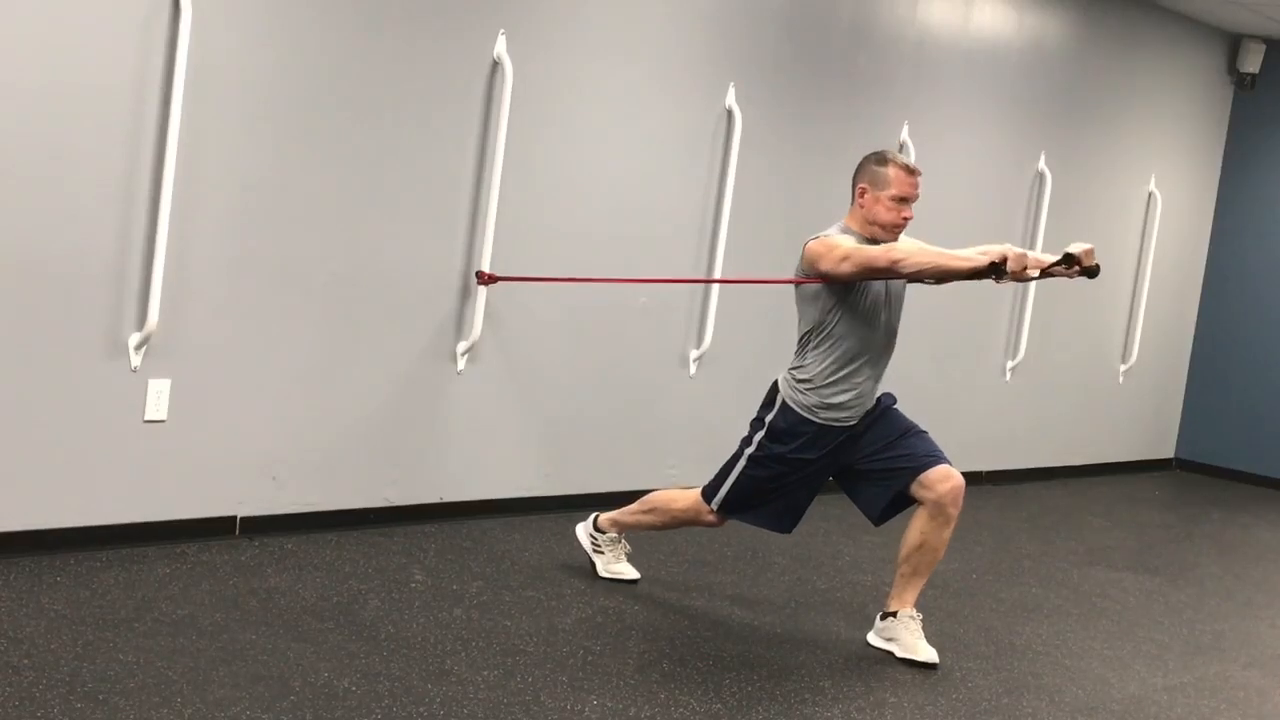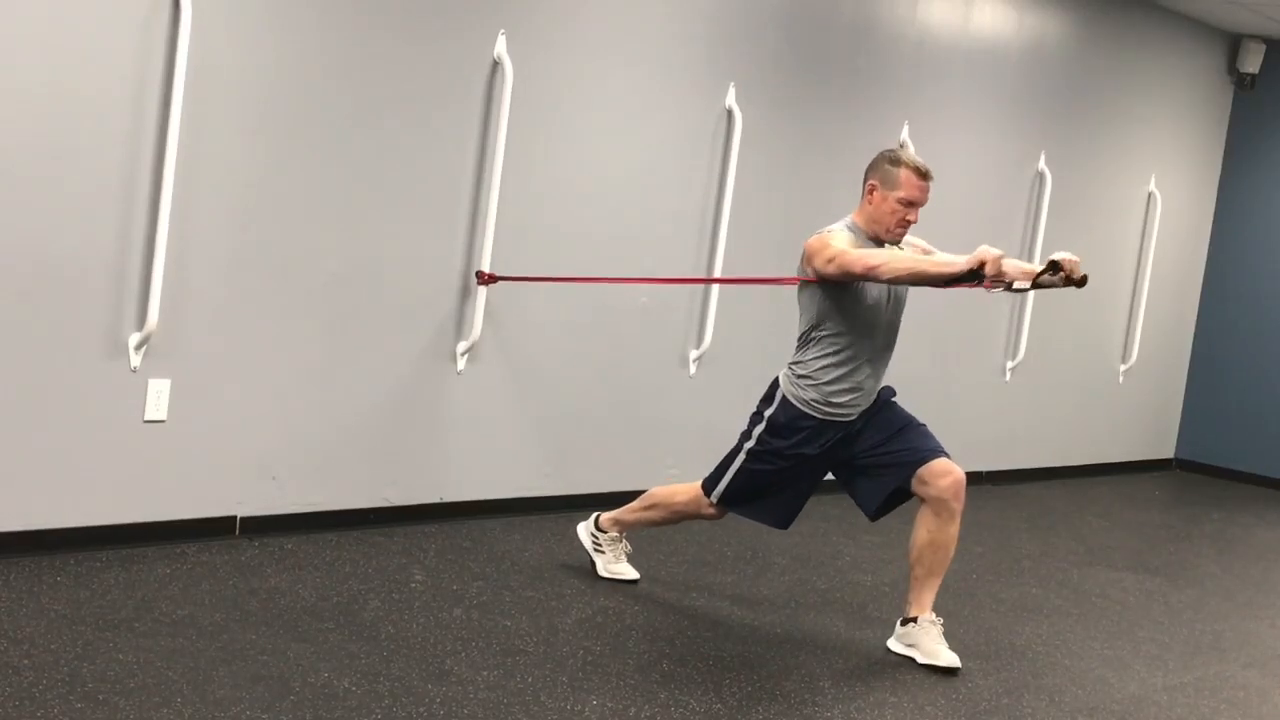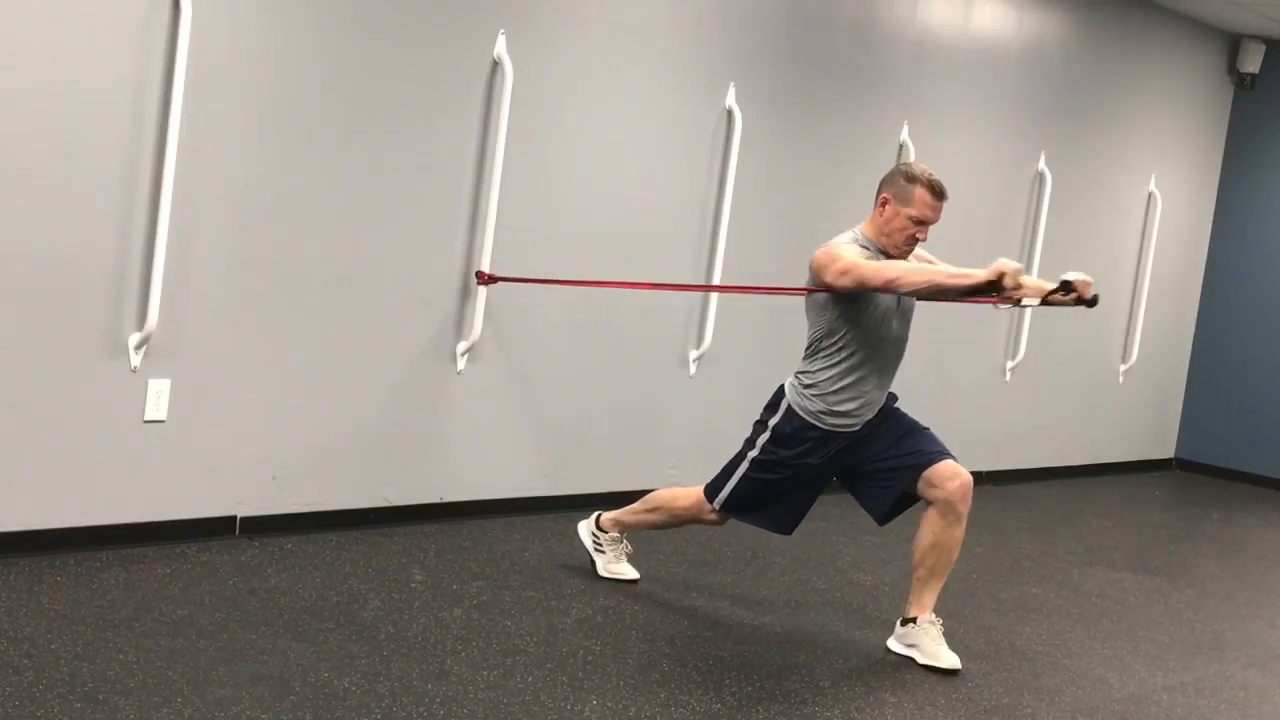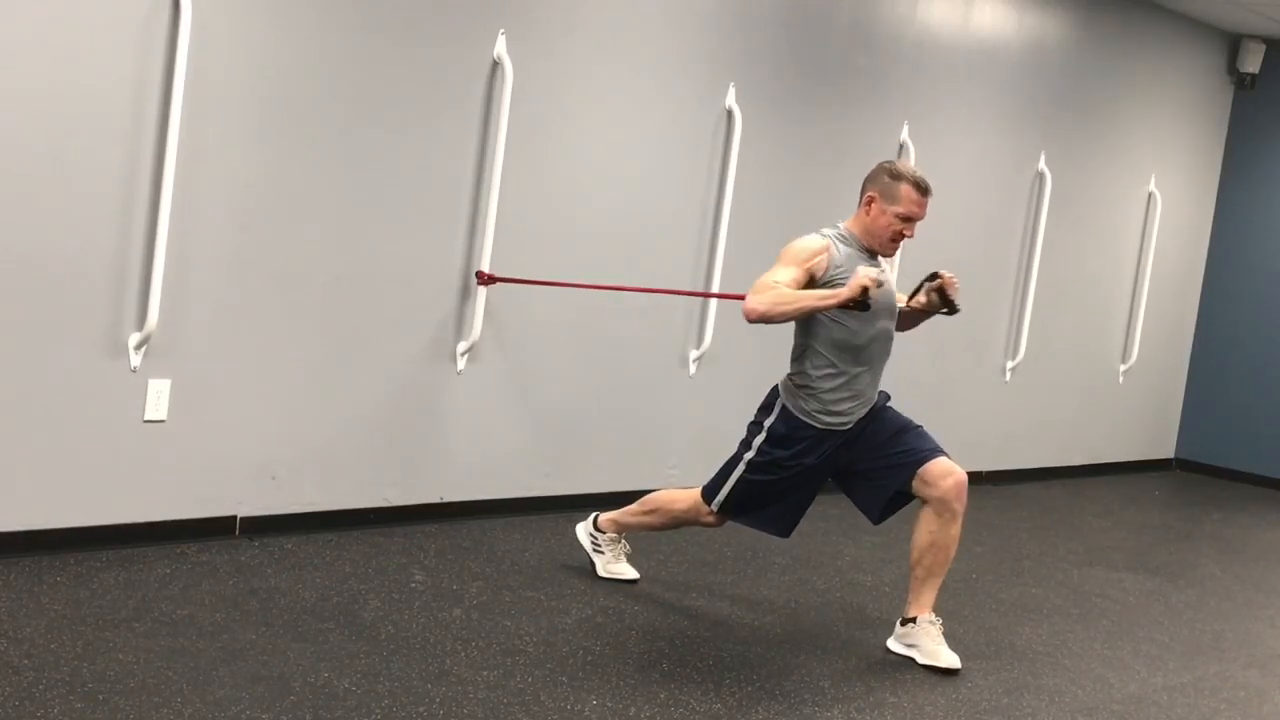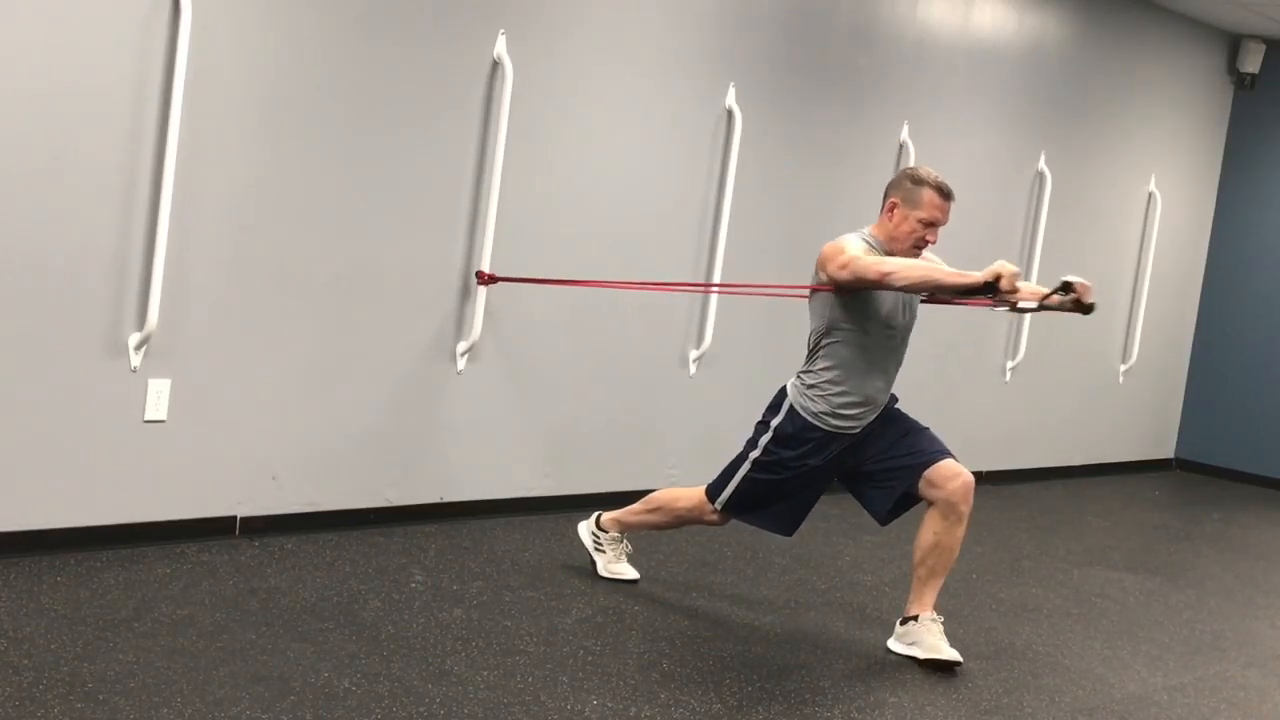
dt=1s
person 1, frame 1
left shoulder: (898, 246)
right shoulder: (827, 248)
left elbow: (966, 261)
right elbow: (894, 263)
left wrist: (1051, 262)
right wrist: (989, 258)
left hip: (865, 416)
right hip: (800, 417)
left knee: (946, 489)
right knee: (711, 509)
left ankle: (895, 620)
right ankle: (604, 528)
person 1, frame 2
left shoulder: (904, 247)
right shoulder: (828, 244)
left elbow: (965, 267)
right elbow: (873, 266)
left wrist: (1042, 270)
right wrist: (966, 265)
left hip: (866, 410)
right hip: (802, 412)
left knee: (947, 484)
right knee: (711, 502)
left ankle: (916, 625)
right ankle: (605, 527)
person 1, frame 3
left shoulder: (912, 259)
right shoulder: (839, 255)
left elbow: (986, 286)
right elbow: (891, 280)
left wrist: (1051, 290)
right wrist: (982, 276)
left hip: (871, 420)
right hip: (806, 421)
left knee: (954, 487)
right knee: (714, 507)
left ankle: (915, 625)
right ankle: (607, 526)
person 1, frame 4
left shoulder: (875, 257)
right shoulder: (816, 250)
left elbow: (898, 319)
right elbow: (757, 306)
left wrist: (928, 301)
right wrist: (839, 296)
left hip: (866, 417)
right hip: (802, 421)
left knee: (948, 485)
right knee: (711, 510)
left ankle: (917, 625)
right ankle: (604, 527)
person 1, frame 5
left shoulder: (915, 260)
right shoulder: (843, 253)
left elbow: (982, 287)
right elbow: (885, 274)
left wrist: (1053, 295)
right wrist: (978, 278)
left hip: (872, 421)
right hip: (808, 421)
left knee: (955, 487)
right knee: (714, 508)
left ankle: (916, 624)
right ankle: (607, 526)
